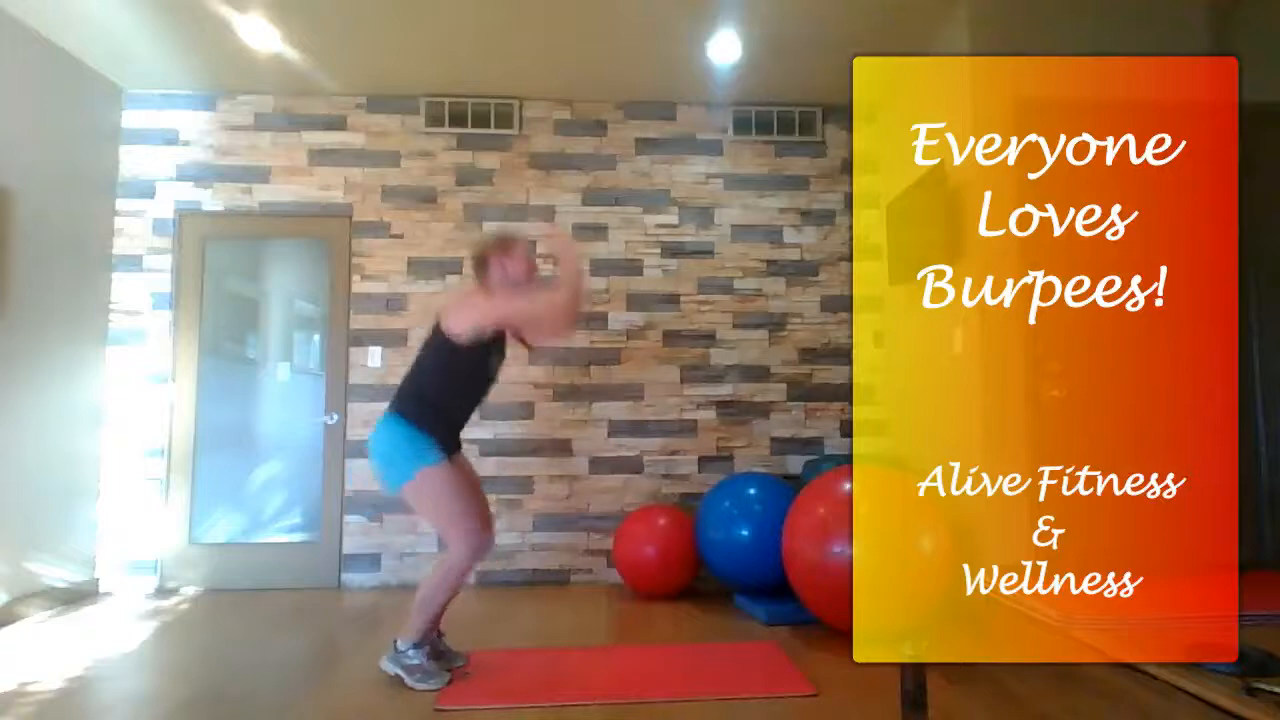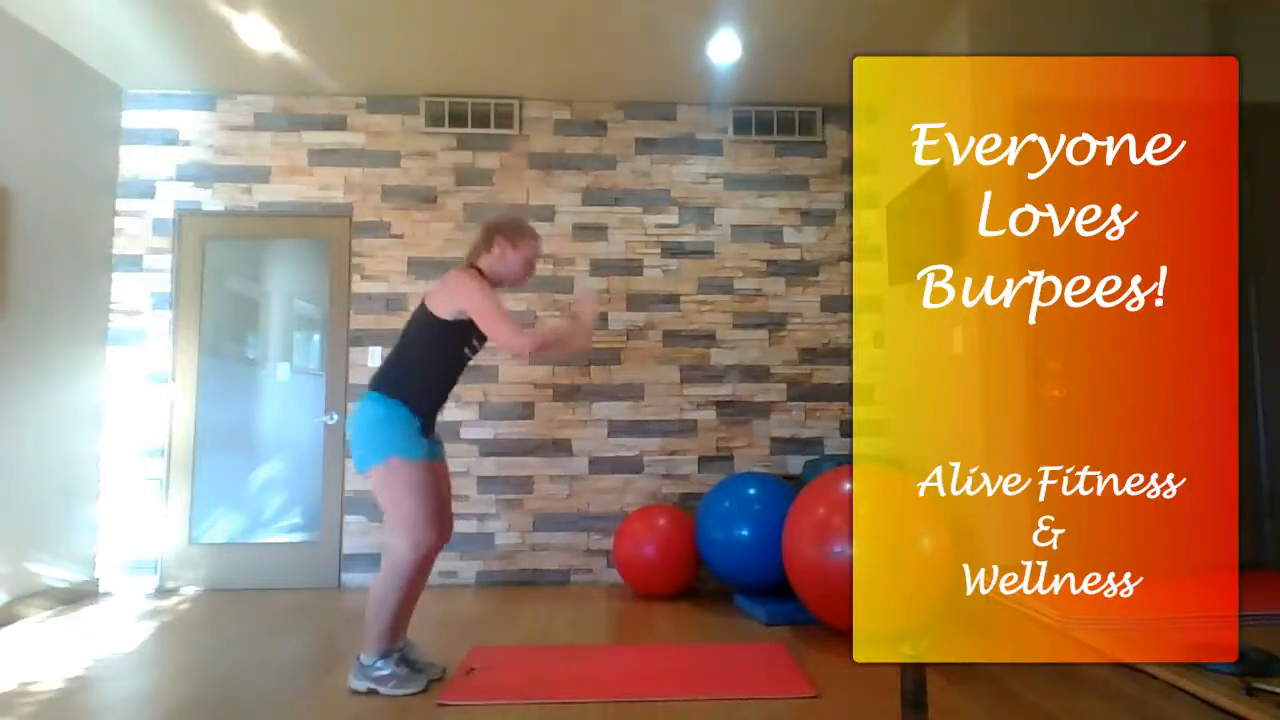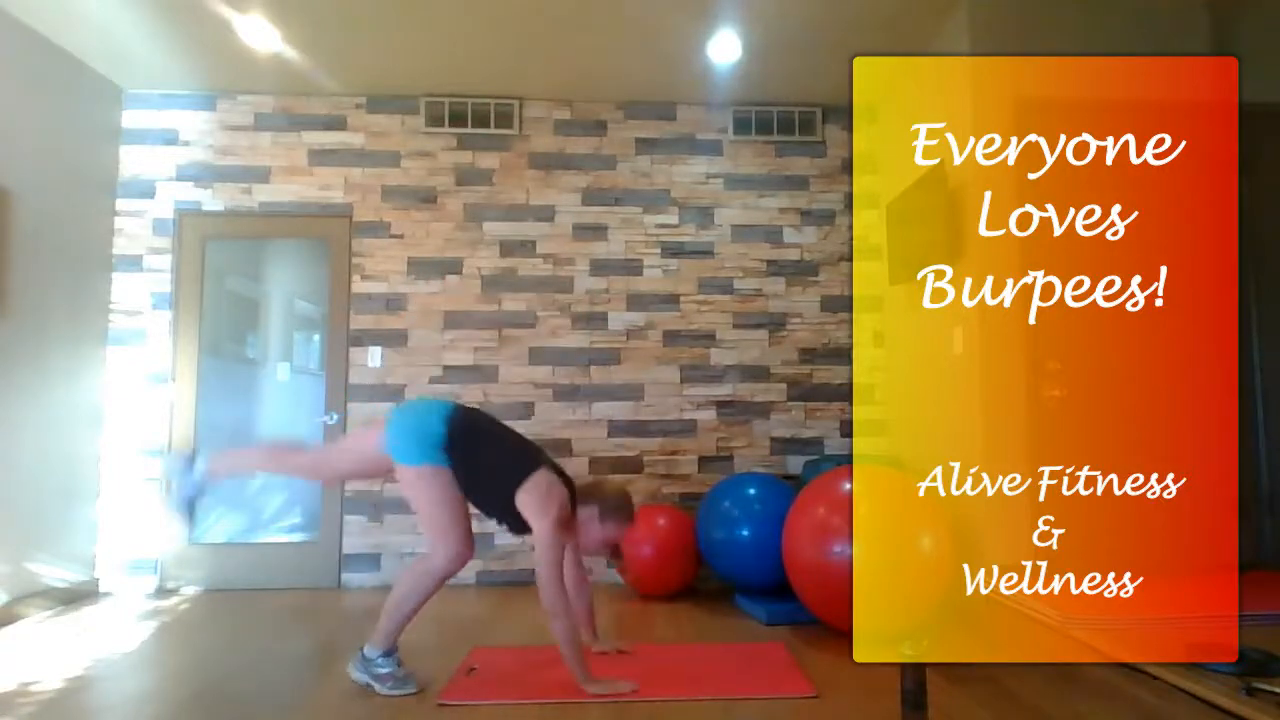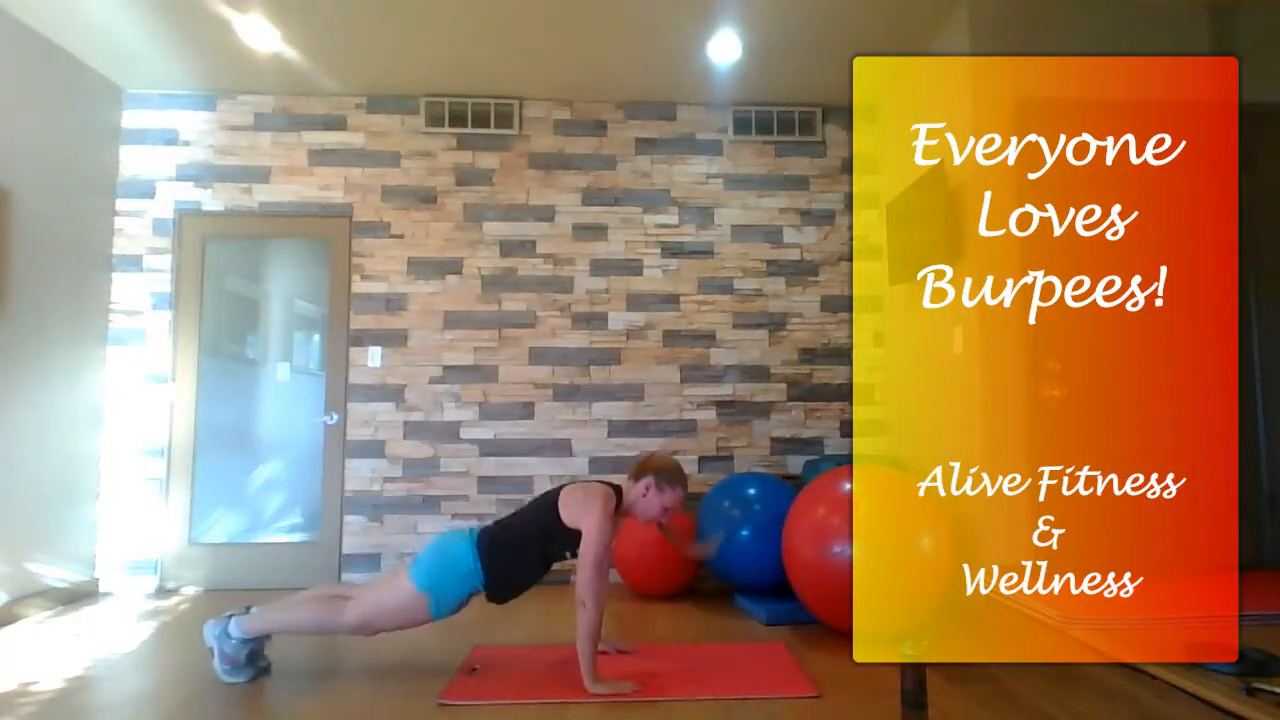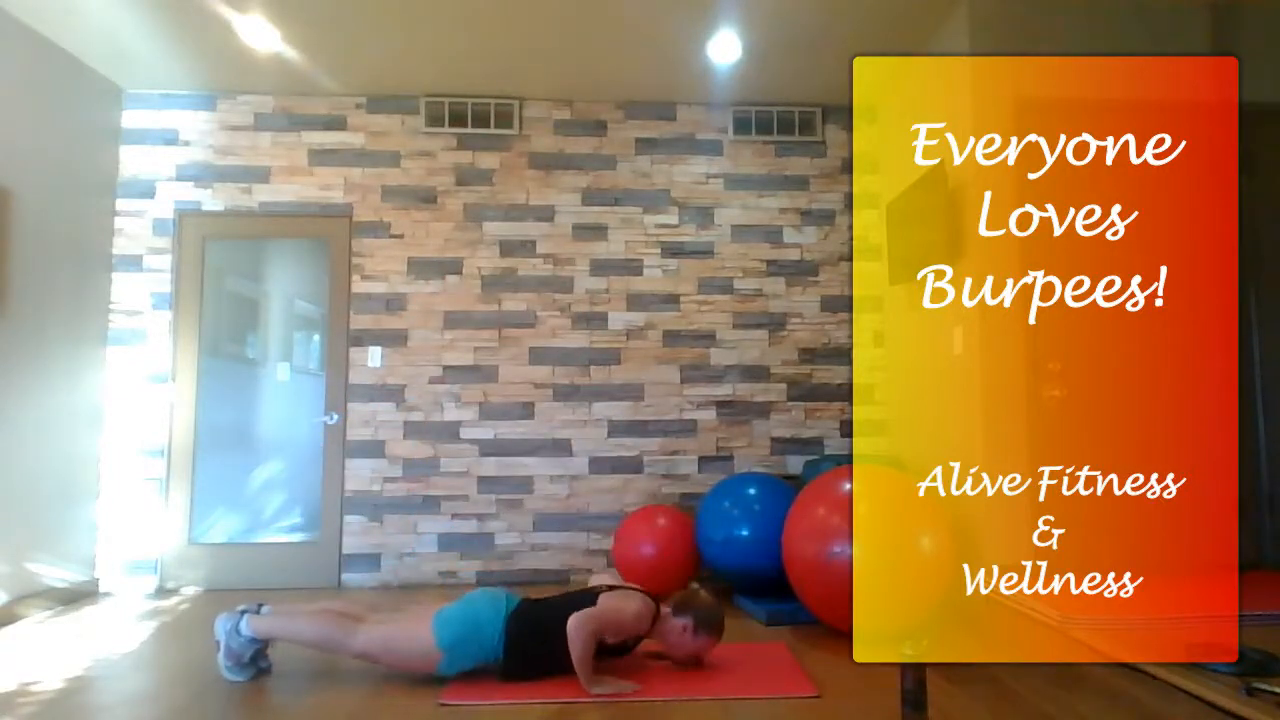
dt=0.7s
person 1, frame 1
left shoulder: (502, 310)
right shoulder: (478, 305)
left elbow: (560, 322)
right elbow: (561, 312)
left wrist: (563, 277)
right wrist: (569, 262)
left hip: (434, 440)
right hip: (406, 441)
left knee: (472, 536)
right knee: (469, 543)
left ankle: (424, 635)
right ankle: (407, 651)
person 1, frame 2
left shoulder: (473, 291)
right shoulder: (465, 285)
left elbow: (522, 342)
right elbow: (524, 345)
left wrist: (570, 328)
right wrist: (578, 322)
left hip: (414, 422)
right hip: (387, 417)
left knee: (435, 533)
right knee: (413, 540)
left ankle: (392, 646)
right ankle: (369, 663)
person 1, frame 3
left shoulder: (566, 504)
right shoulder: (551, 513)
left elbow: (575, 574)
right elbow: (554, 602)
left wrist: (593, 639)
right wrist: (586, 678)
left hip: (426, 423)
right hip: (429, 433)
left knee: (311, 463)
right knee: (452, 552)
left ankle: (200, 469)
right ankle: (375, 657)
person 1, frame 4
left shoulder: (606, 500)
right shoulder: (600, 506)
left elbow: (589, 585)
right elbow: (588, 595)
left wrist: (597, 640)
right wrist: (592, 679)
left hip: (470, 557)
right hip: (463, 564)
left knee: (361, 598)
right knee: (356, 617)
left ankle: (249, 620)
right ankle: (236, 629)
person 1, frame 5
left shoulder: (633, 597)
right shoulder: (639, 615)
right elbow: (578, 624)
left wrist: (627, 649)
right wrist: (592, 681)
left hip: (500, 611)
right hip: (491, 631)
left knee: (374, 623)
right knee: (360, 641)
left ankle: (258, 616)
right ankle: (247, 627)
